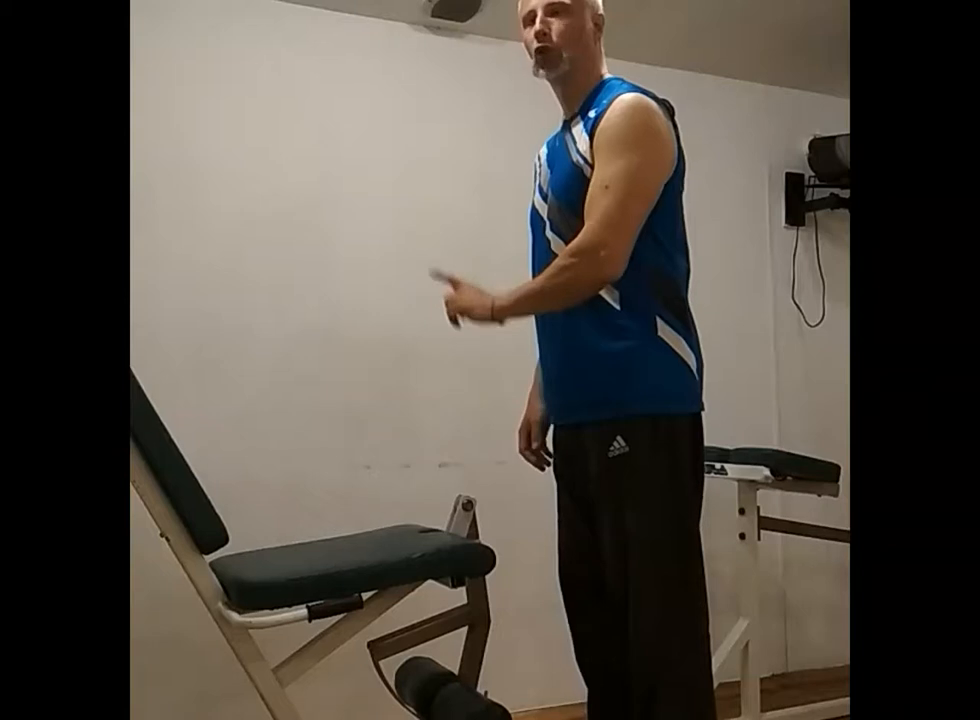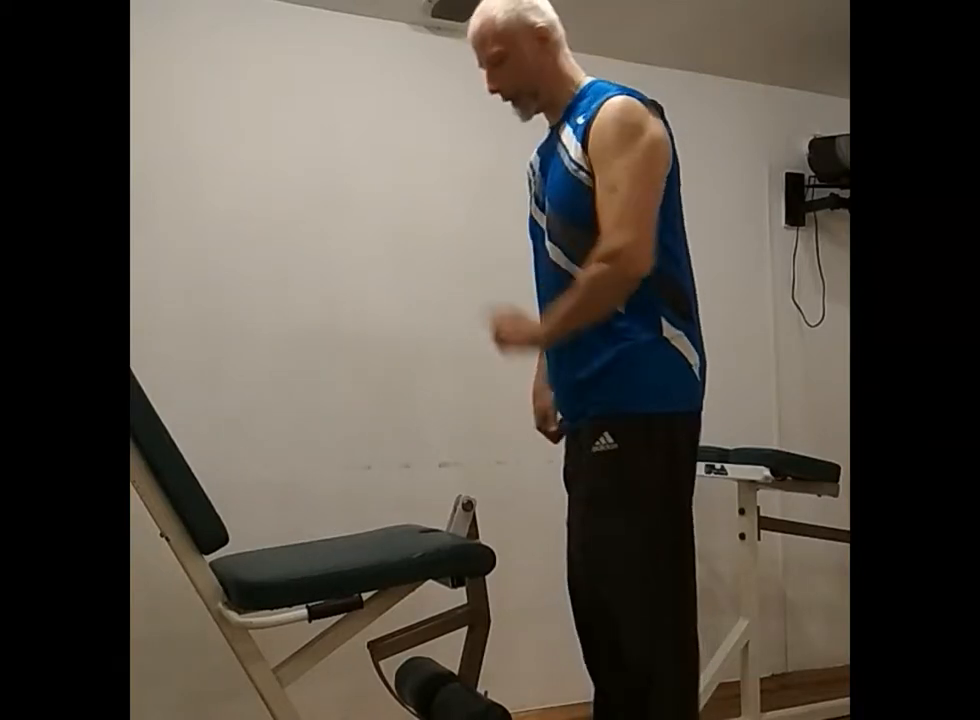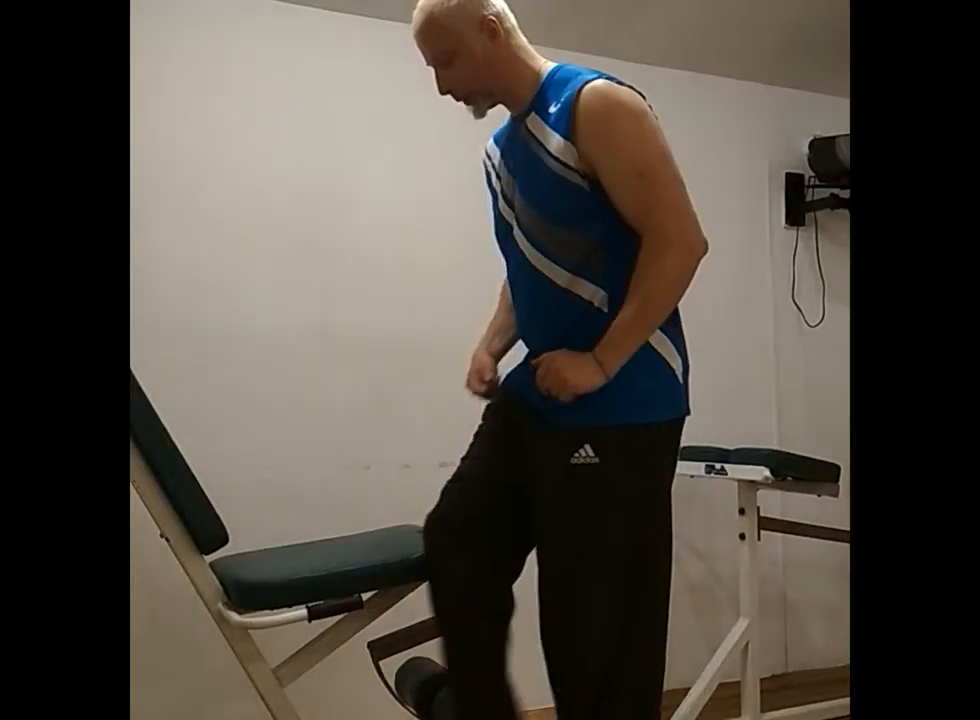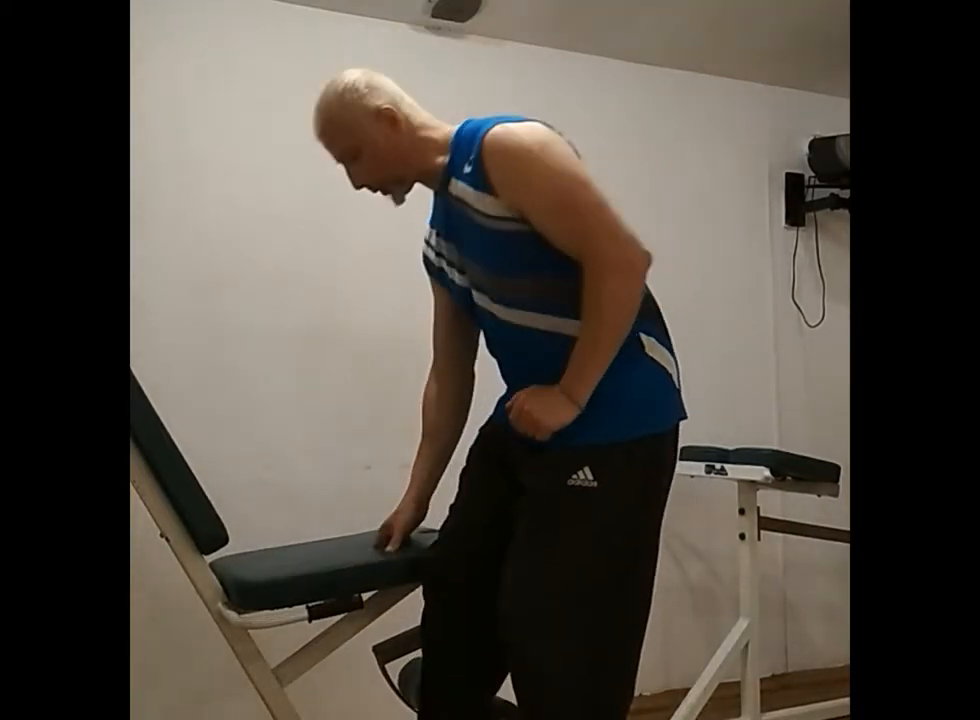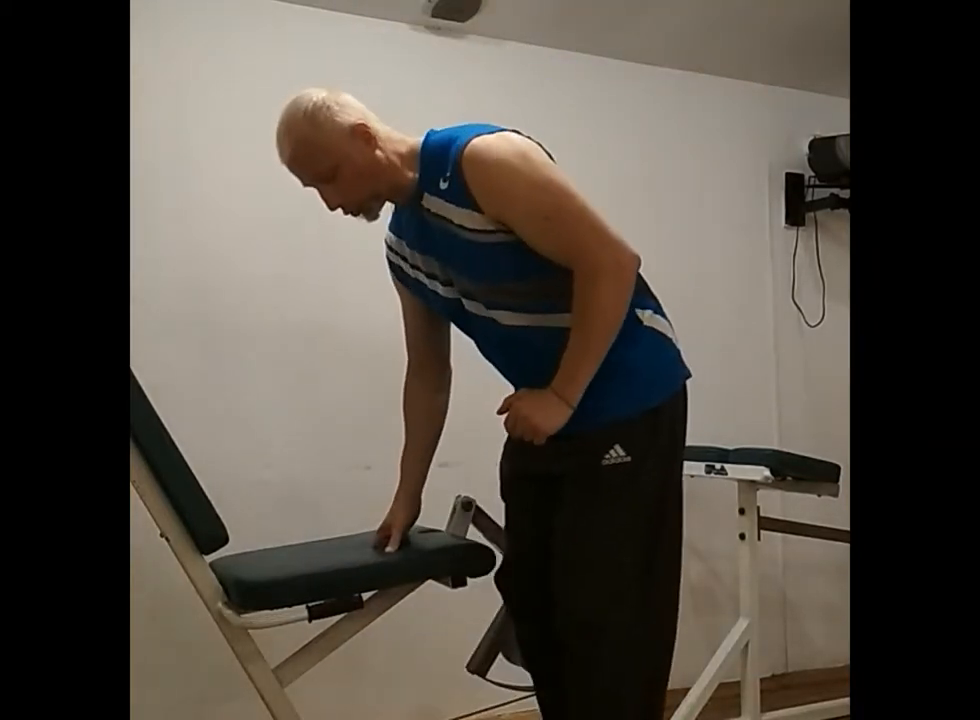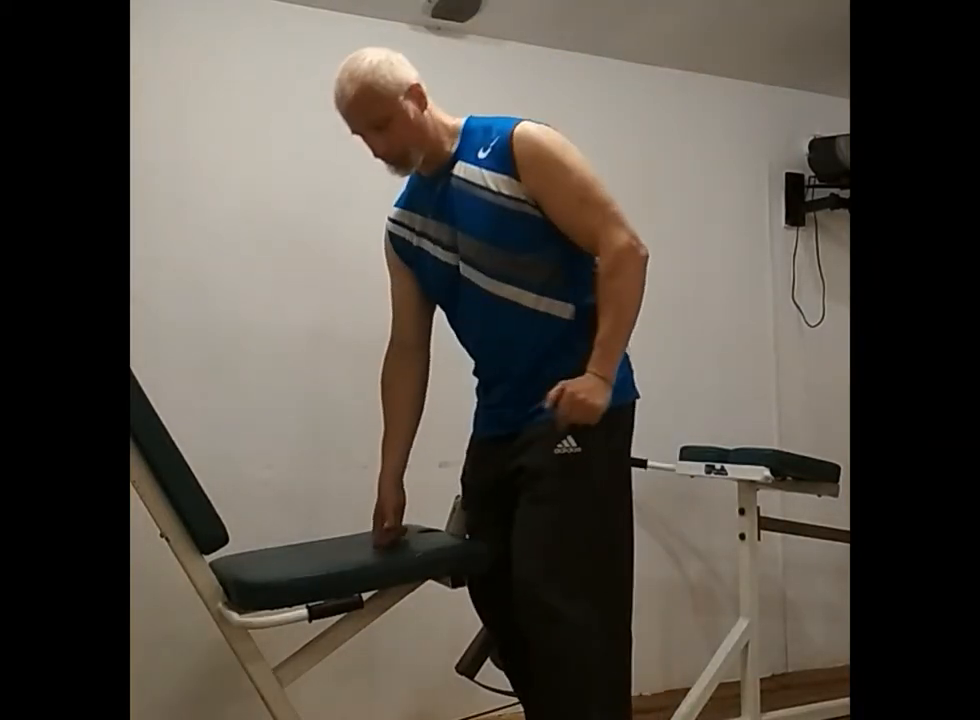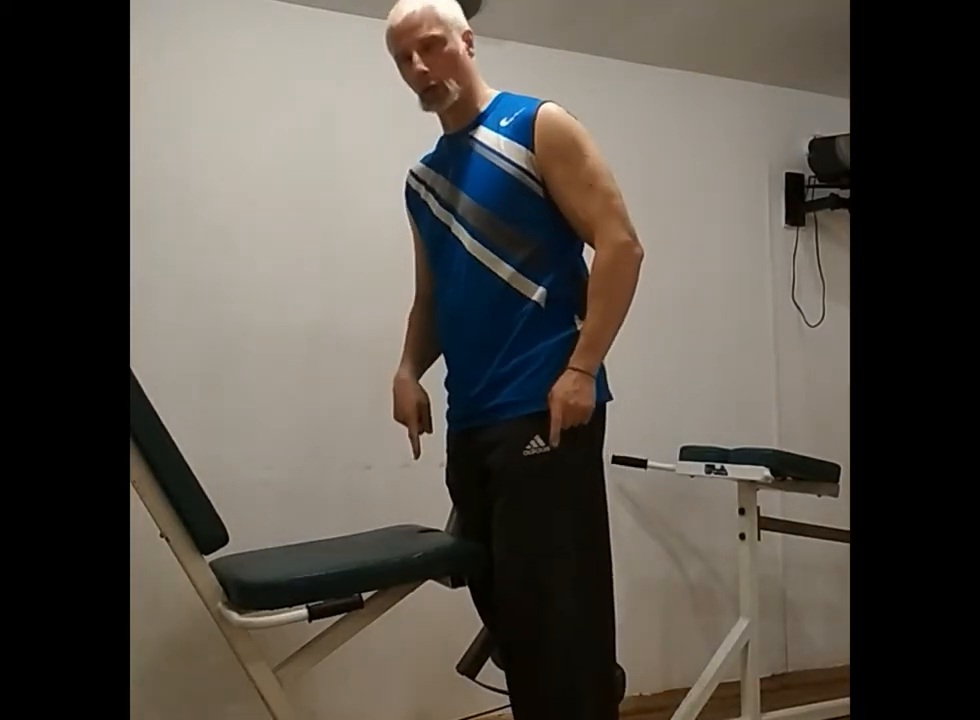
dt=0.7s
person 1, frame 1
left shoulder: (631, 115)
right shoulder: (555, 146)
left elbow: (601, 259)
left wrist: (494, 306)
right wrist: (541, 395)
left hip: (642, 406)
right hip: (583, 410)
left knee: (656, 607)
right knee: (593, 601)
person 1, frame 2
left shoulder: (619, 118)
right shoulder: (548, 150)
left elbow: (625, 259)
left wrist: (539, 330)
right wrist: (549, 374)
left hip: (643, 399)
right hip: (594, 402)
left knee: (639, 600)
right knee: (599, 596)
person 1, frame 3
left shoulder: (597, 106)
right shoulder: (500, 149)
left elbow: (679, 240)
left wrist: (601, 362)
right wrist: (490, 348)
left hip: (618, 407)
right hip: (535, 394)
left knee: (597, 615)
right knee: (455, 544)
person 1, frame 4
left shoulder: (508, 148)
right shoulder: (438, 239)
left elbow: (622, 259)
right elbow: (449, 377)
left wrist: (570, 396)
right wrist: (415, 497)
left hip: (615, 422)
right hip: (523, 425)
left knee: (555, 631)
right knee: (455, 594)
person 1, frame 5
left shoulder: (484, 159)
right shoulder: (402, 245)
left elbow: (611, 260)
right elbow: (427, 372)
left wrist: (562, 396)
right wrist: (408, 494)
left hip: (626, 400)
right hip: (541, 413)
left knee: (605, 607)
right knee: (530, 592)
person 1, frame 6
left shoulder: (520, 147)
right shoulder: (404, 225)
left elbow: (623, 249)
right elbow: (407, 352)
left wrist: (599, 375)
right wrist: (391, 477)
left hip: (576, 411)
right hip: (497, 424)
left knee: (561, 602)
right knee: (496, 594)
person 1, frame 7
left shoulder: (539, 127)
right shoulder: (422, 178)
left elbow: (619, 244)
left wrist: (581, 368)
right wrist: (408, 368)
left hip: (544, 409)
right hip: (470, 419)
left knee: (553, 604)
right knee: (501, 600)
